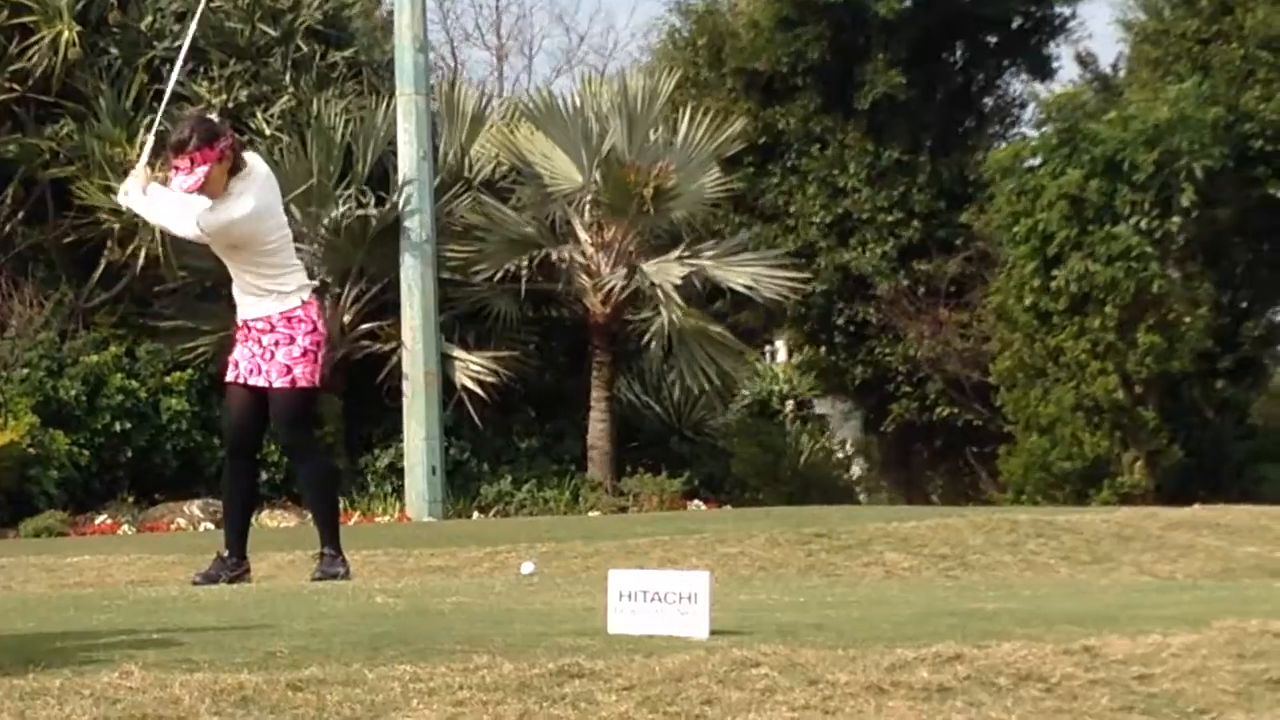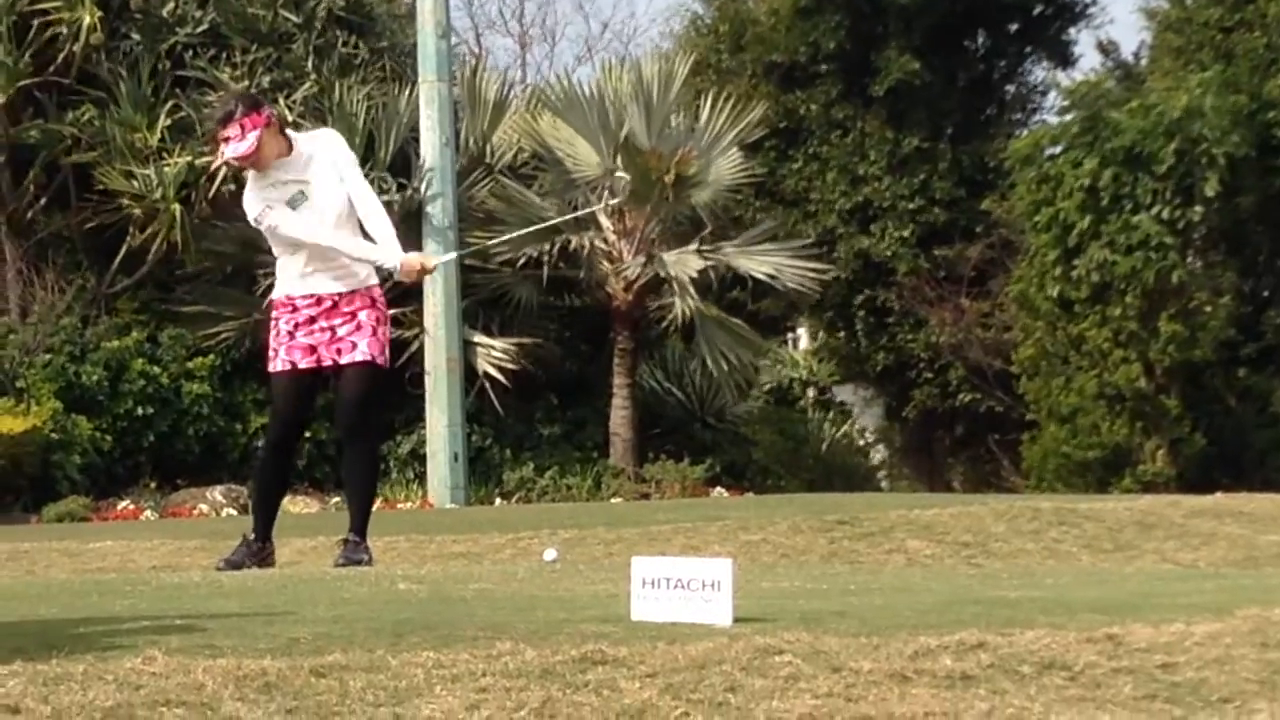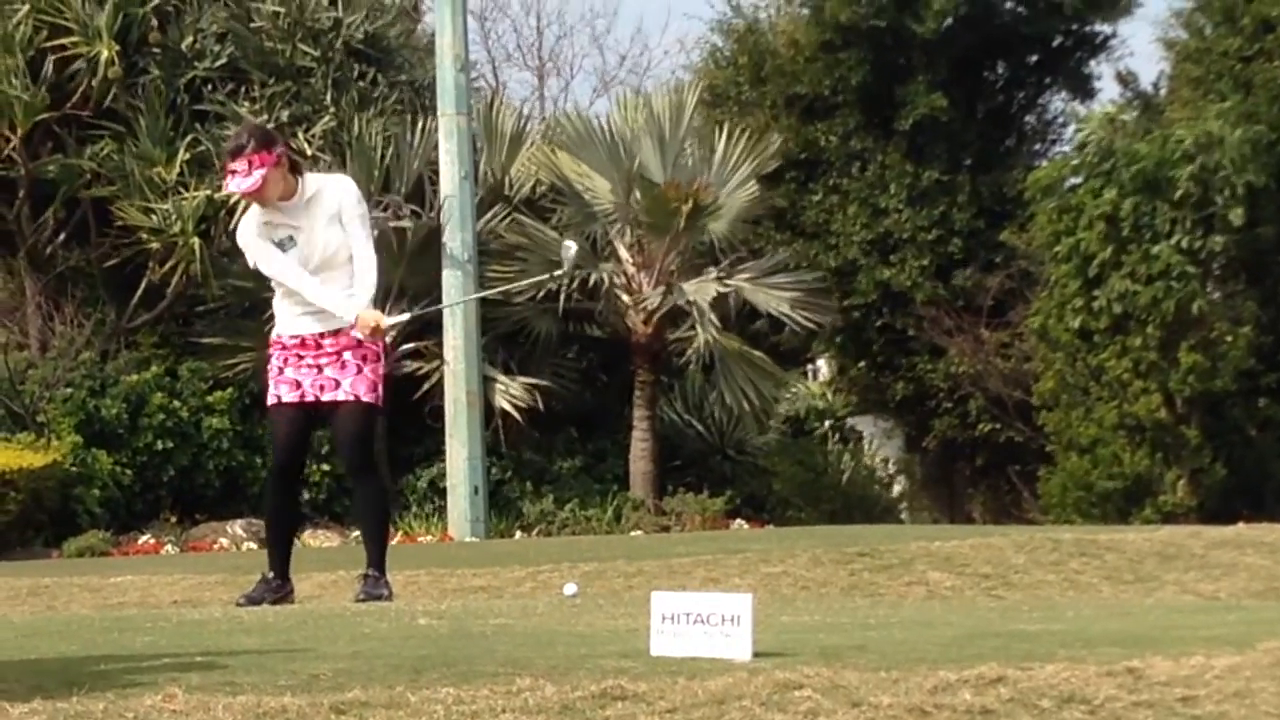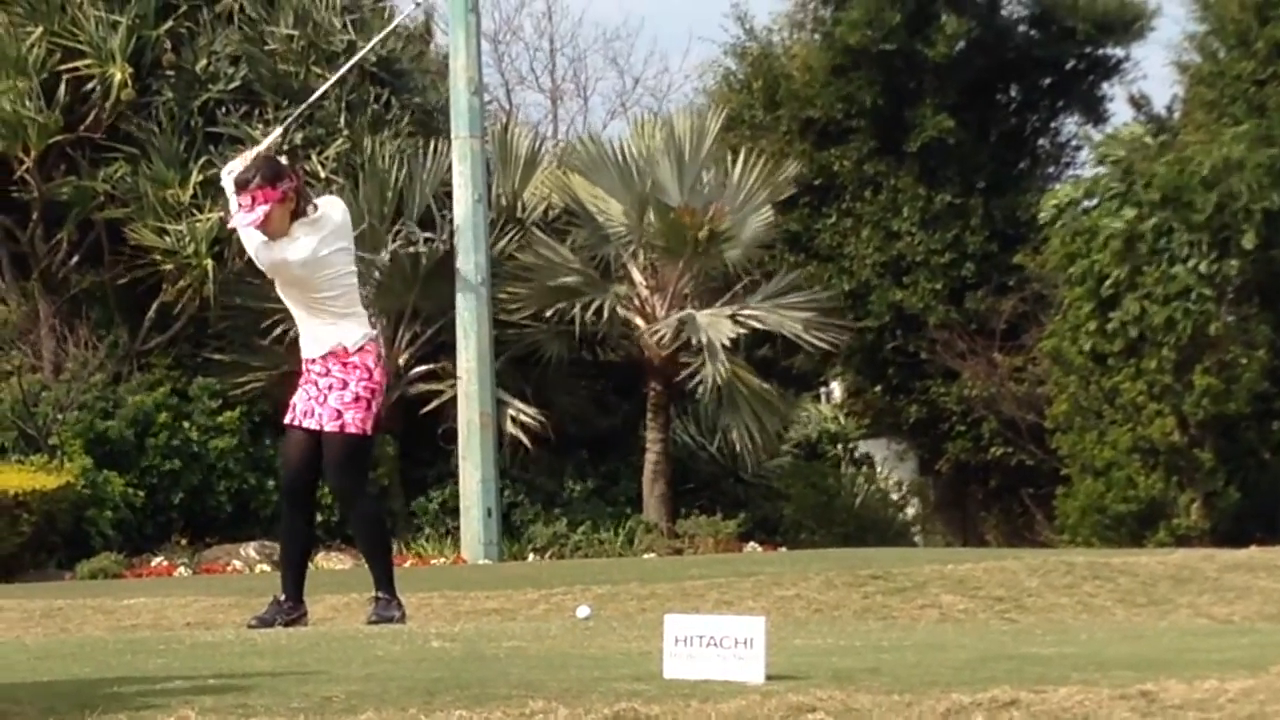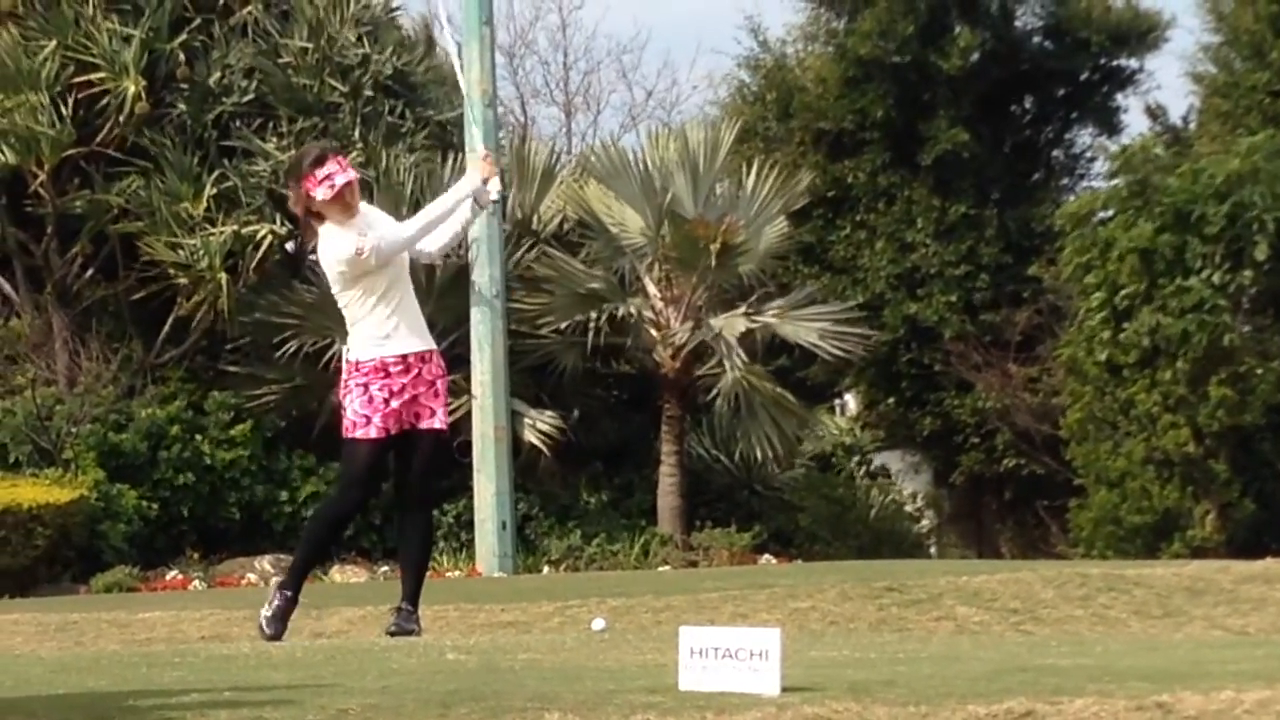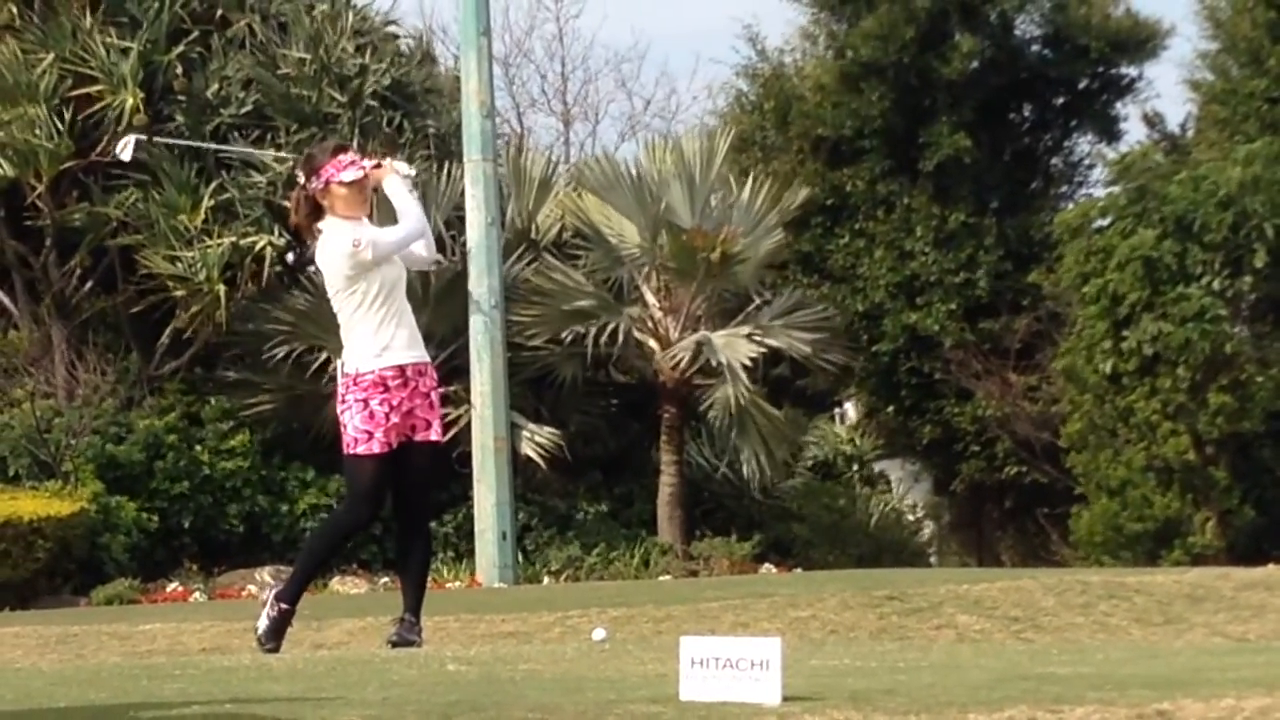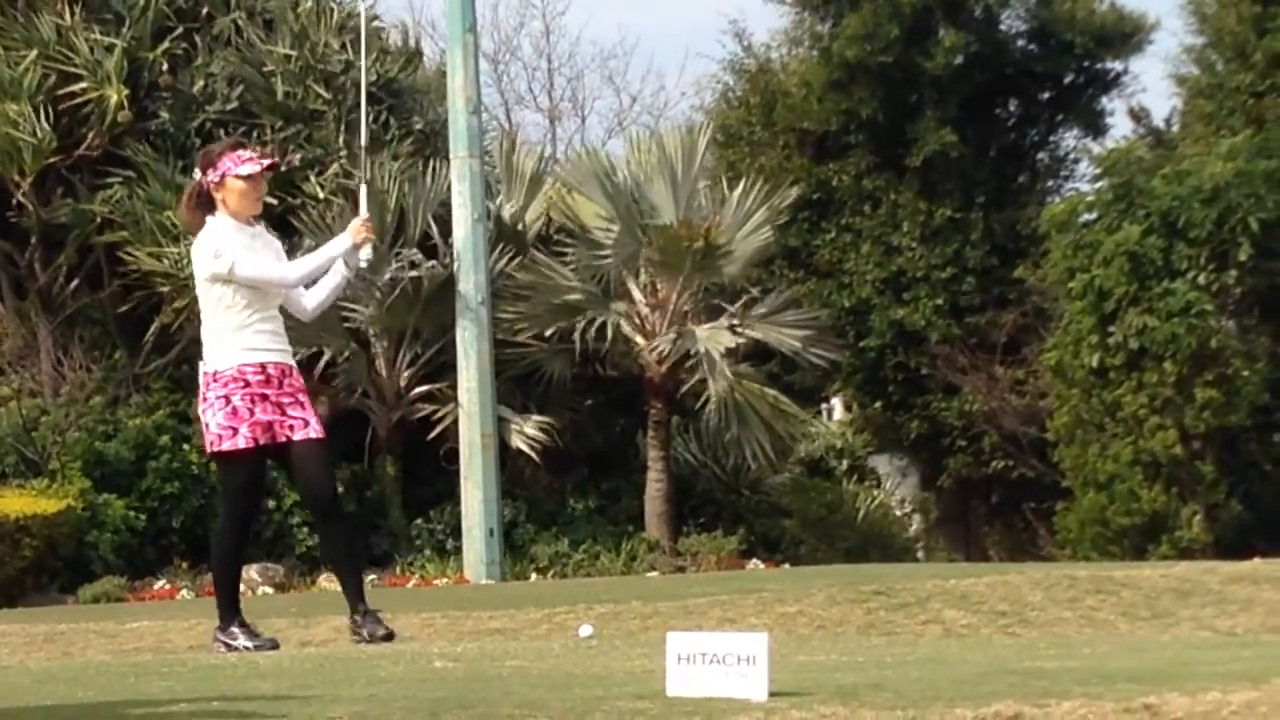
dt=0.7s
person 1, frame 1
left shoulder: (233, 216)
right shoulder: (252, 167)
left elbow: (185, 221)
right elbow: (196, 207)
left wrist: (135, 192)
right wrist: (150, 188)
left hip: (289, 325)
right hip: (254, 325)
left knee: (295, 438)
right knee: (238, 441)
left ankle: (331, 552)
right ankle: (234, 555)
person 1, frame 2
left shoulder: (324, 142)
right shoulder: (258, 199)
left elbow: (365, 203)
right elbow: (324, 237)
left wrist: (396, 254)
right wrist: (392, 262)
left hip: (358, 300)
right hip: (298, 311)
left knee: (356, 422)
right knee: (284, 428)
left ankle: (356, 538)
right ankle: (259, 539)
person 1, frame 3
left shoulder: (338, 190)
right shoulder: (251, 229)
left elbow: (363, 258)
right elbow: (300, 282)
left wrist: (363, 311)
right wrist: (352, 314)
left hip: (350, 343)
right hip: (292, 348)
left knee: (358, 459)
right knee: (284, 465)
left ankle: (376, 573)
right ankle: (277, 577)
person 1, frame 4
left shoulder: (281, 256)
right shoulder: (332, 208)
left elbow: (241, 216)
left wrist: (233, 176)
left hip: (347, 368)
right hip: (322, 368)
left knee: (348, 485)
right knee: (294, 485)
left ankle: (387, 595)
right ankle: (291, 598)
person 1, frame 5
left shoulder: (366, 214)
right shoulder: (343, 246)
left elbow: (430, 245)
right elbow: (416, 230)
left wrist: (476, 196)
right wrist: (468, 181)
left hip: (422, 364)
right hip: (371, 375)
left knee: (416, 493)
right knee: (354, 491)
left ankle: (408, 606)
right ankle: (287, 591)
person 1, frame 6
left shoulder: (361, 234)
right shoulder: (343, 243)
left elbow: (425, 254)
right elbow: (412, 229)
left wrist: (397, 183)
right wrist: (393, 183)
left hip: (413, 376)
right hip: (370, 385)
left knee: (414, 505)
right knee: (362, 505)
left ankle: (411, 617)
right ankle: (284, 597)
person 1, frame 7
left shoulder: (265, 241)
right shoulder: (212, 246)
left elbow: (305, 306)
right elbow: (289, 275)
left wrist: (347, 259)
right wrist: (345, 239)
left hip: (282, 380)
right hip: (232, 385)
left knee: (324, 496)
right knee: (241, 506)
left ankle: (360, 610)
right ankle: (229, 624)
